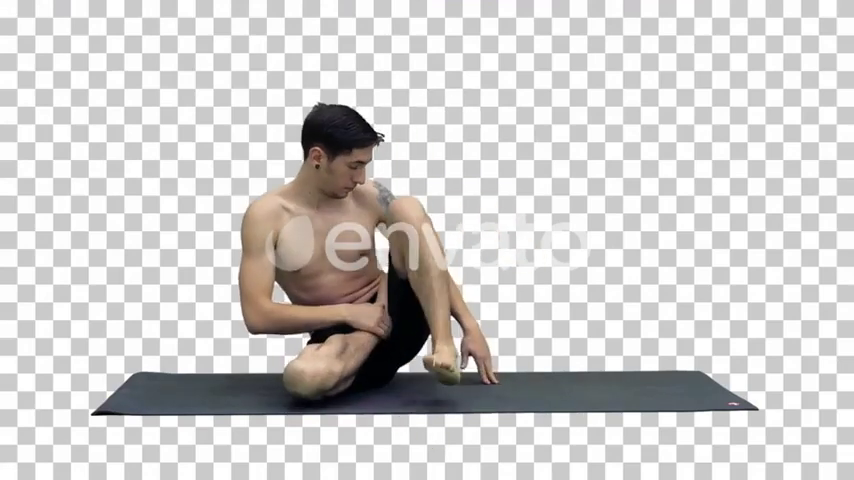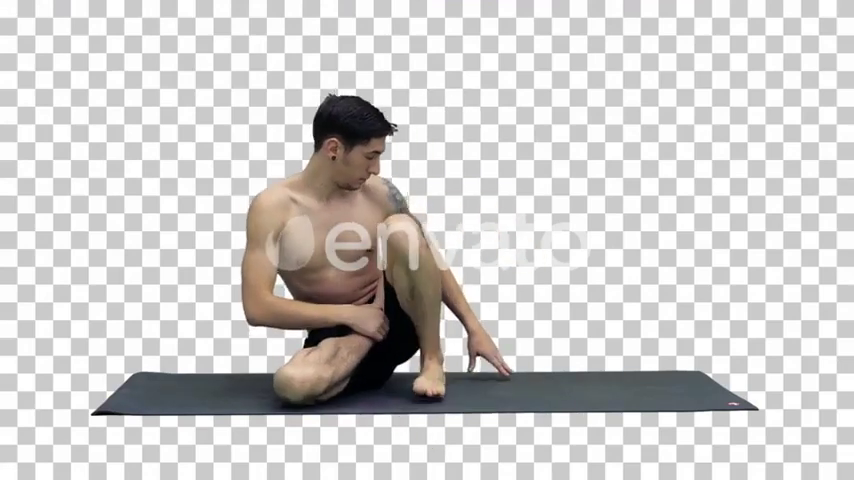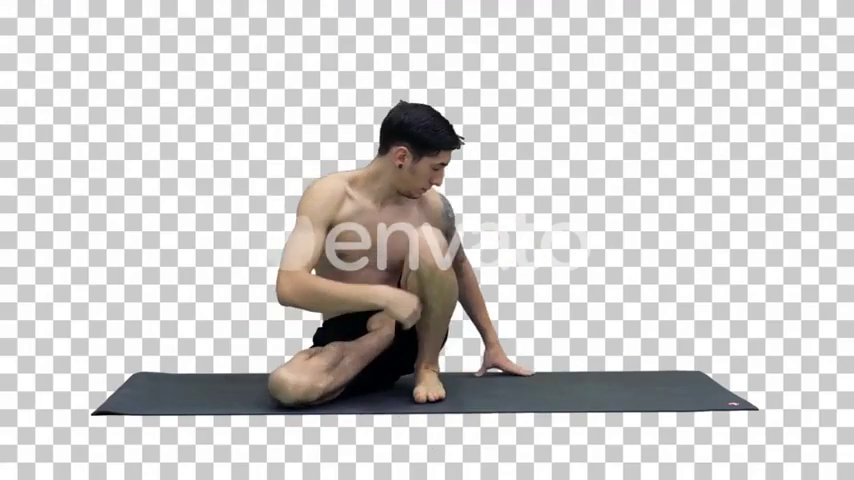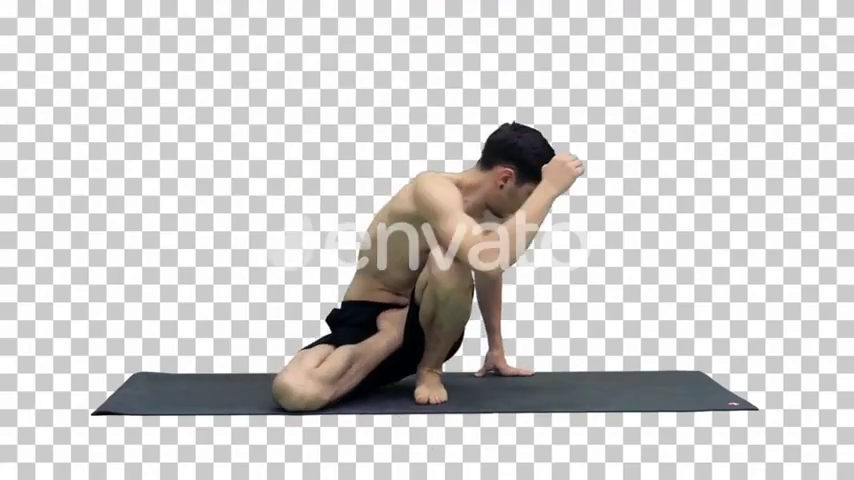
dt=0.4s
person 1, frame 1
left shoulder: (370, 196)
right shoulder: (266, 215)
left elbow: (431, 259)
right elbow: (256, 316)
left wrist: (470, 328)
right wrist: (347, 313)
left hip: (401, 318)
right hip: (339, 335)
left knee: (407, 208)
right knee: (301, 378)
left ankle: (444, 345)
right ankle: (376, 335)
person 1, frame 2
left shoulder: (379, 193)
right shoulder: (273, 206)
left elbow: (431, 260)
right elbow: (257, 307)
left wrist: (474, 329)
right wrist: (349, 314)
left hip: (399, 321)
right hip: (337, 333)
left knee: (402, 229)
right knee: (291, 383)
left ankle: (432, 358)
person 1, frame 3
left shoulder: (433, 205)
right shoulder: (328, 195)
left elbow: (463, 270)
right elbow: (289, 288)
left wrist: (492, 345)
right wrist: (381, 296)
left hip: (417, 329)
right hip: (349, 335)
left knee: (430, 244)
right knee: (285, 386)
left ankle: (427, 366)
person 1, frame 4
left shoulder: (489, 211)
right shoulder: (433, 189)
left elbow: (489, 273)
right elbow: (490, 264)
left wrist: (495, 350)
right wrist: (547, 188)
left hip: (421, 325)
right hip: (366, 322)
left knee: (447, 264)
right knee: (292, 391)
left ankle: (429, 369)
